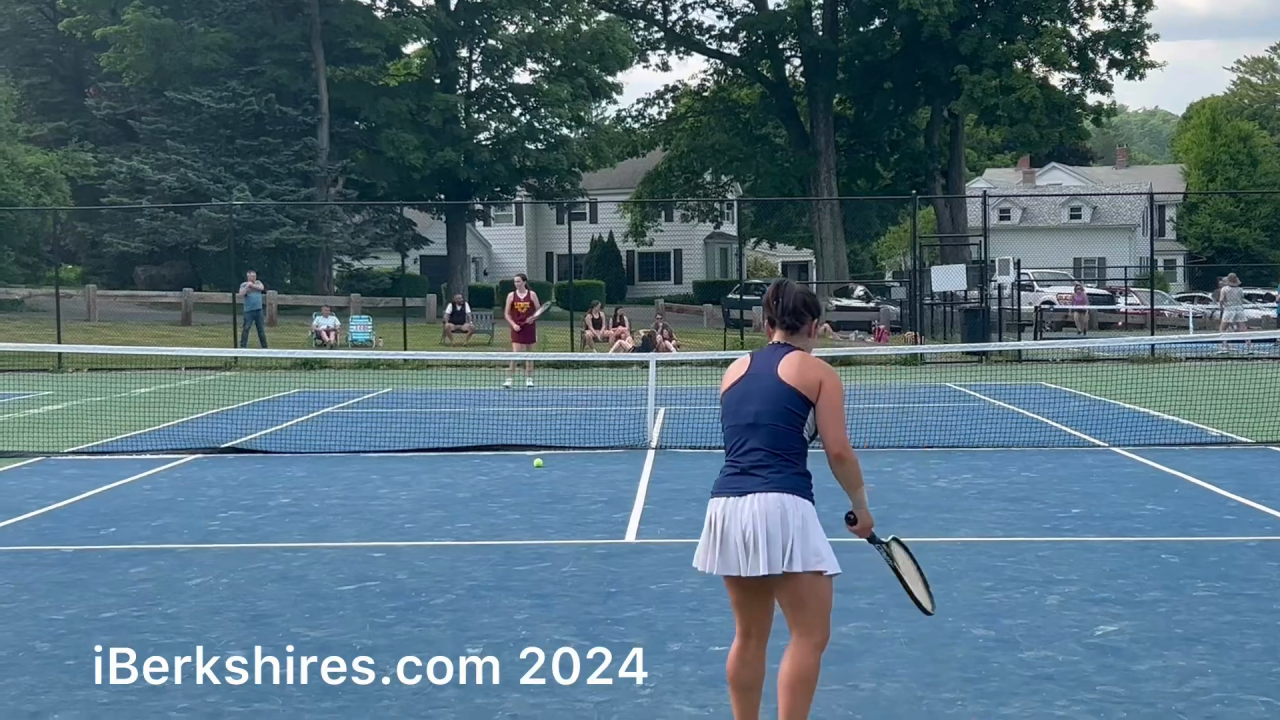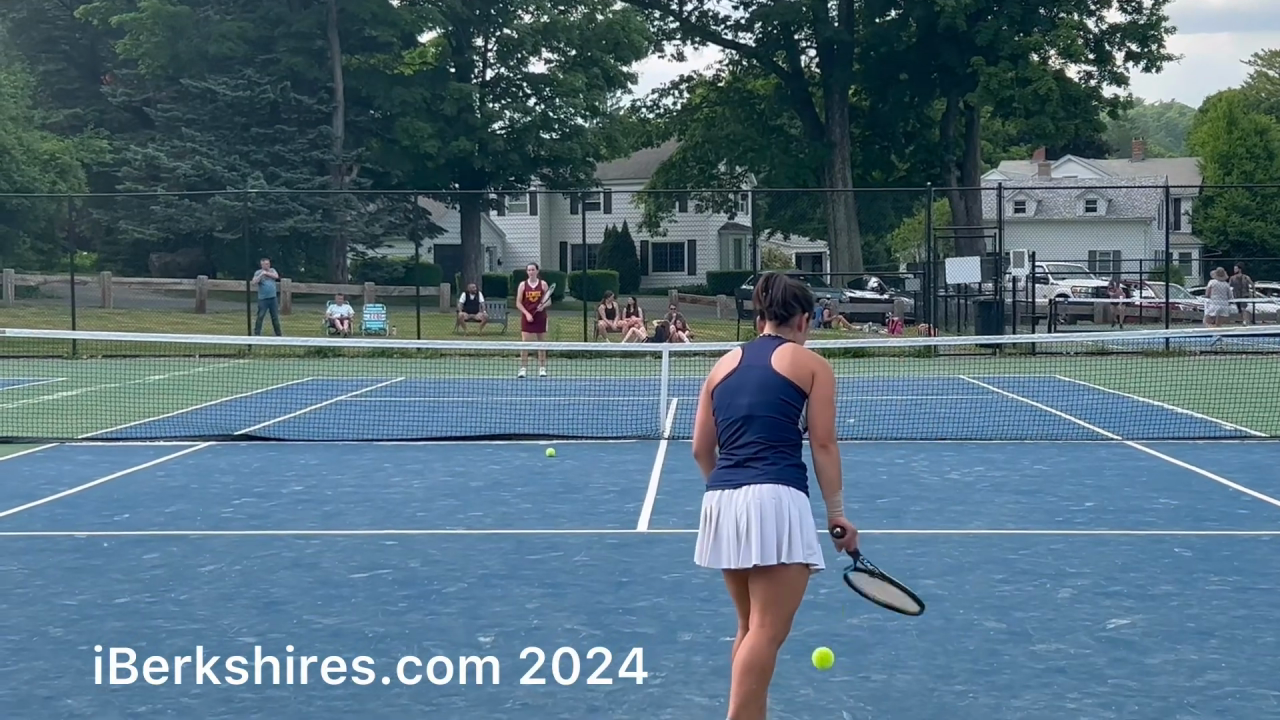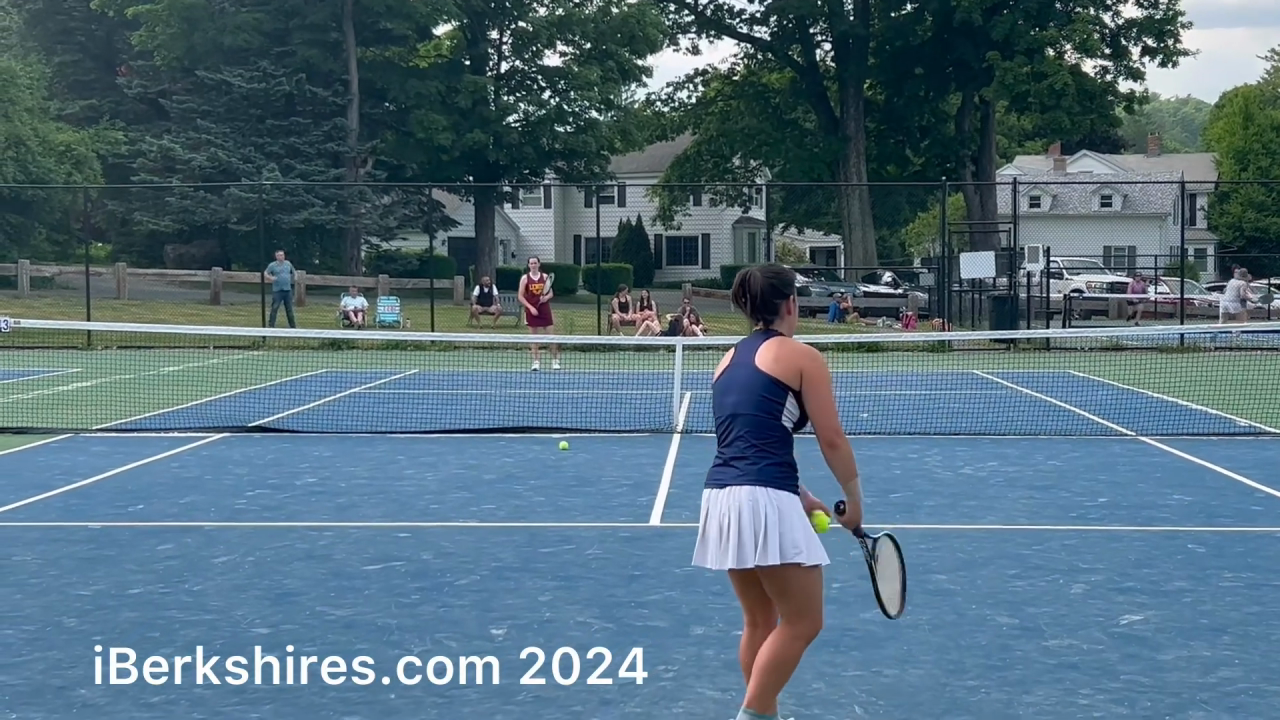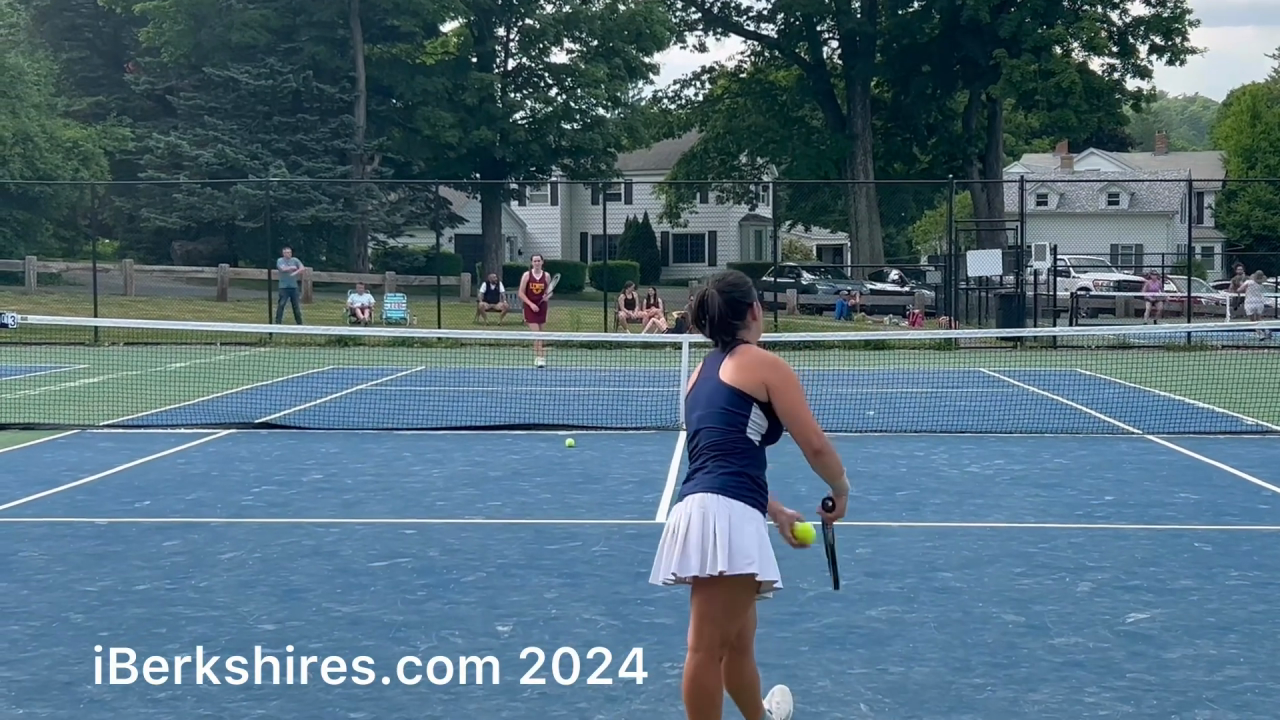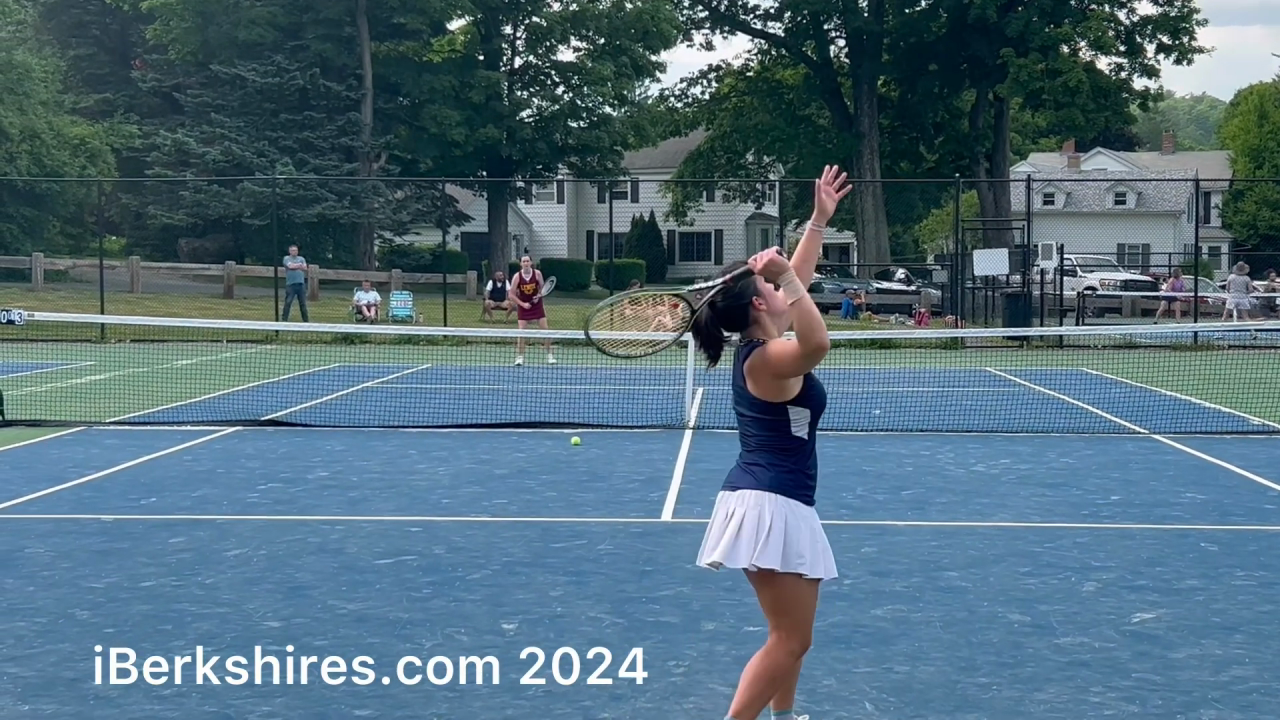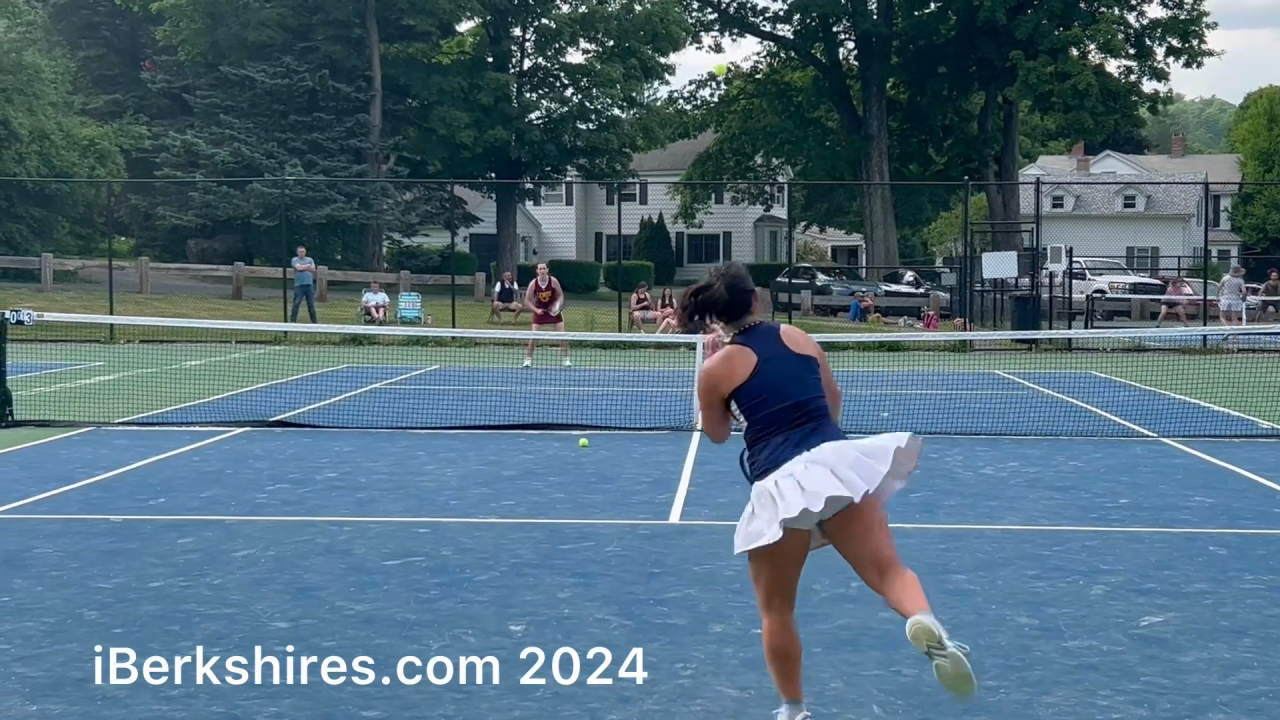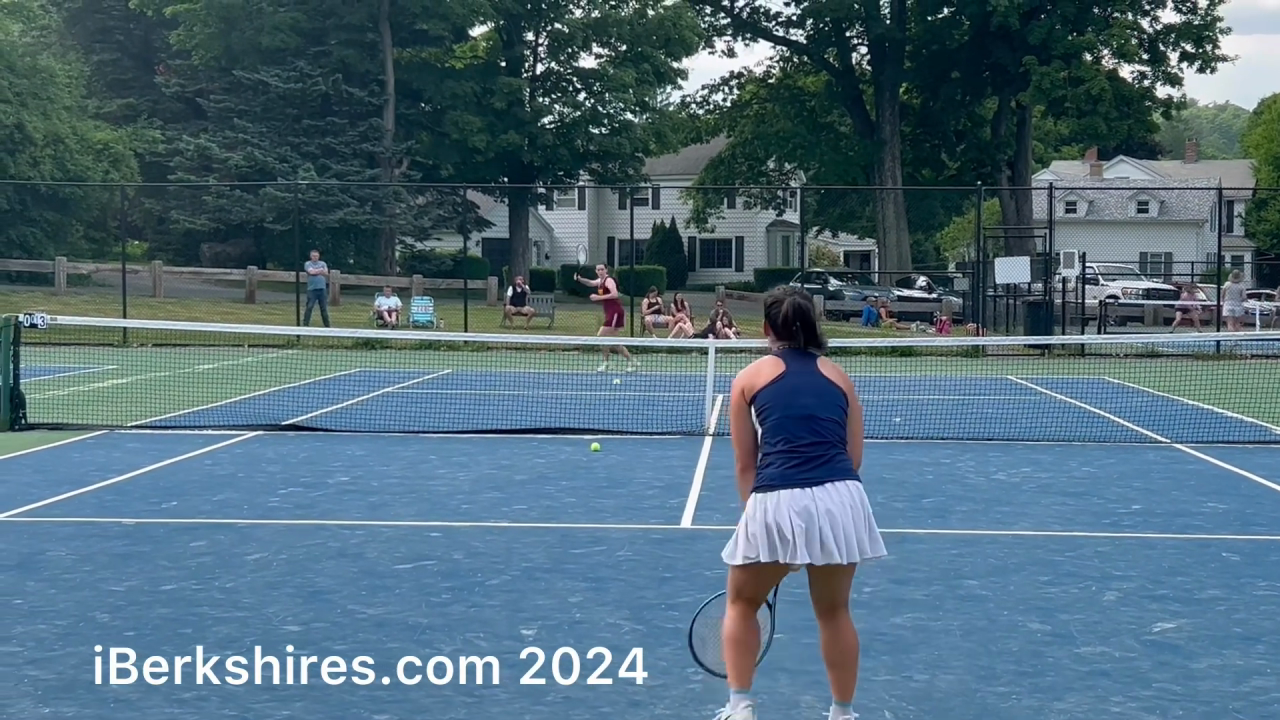
dt=0.7s
person 1, frame 1
left shoulder: (734, 371)
right shoulder: (817, 372)
right elbow: (838, 452)
right wrist: (862, 508)
left hip: (726, 508)
right hip: (780, 509)
left knee: (749, 635)
right knee: (809, 636)
person 1, frame 2
left shoulder: (724, 364)
right shoulder: (811, 364)
left elbow: (701, 449)
right elbow: (823, 444)
right wrist: (836, 511)
left hip: (722, 501)
right hip: (775, 499)
left knee: (749, 627)
right knee: (767, 631)
person 1, frame 3
left shoulder: (730, 359)
right shoulder: (802, 356)
right elbow: (831, 439)
left wrist: (803, 497)
right wrist: (853, 498)
left hip: (720, 497)
right hip: (765, 500)
left knee: (760, 623)
right knee: (801, 624)
person 1, frame 4
left shoulder: (704, 372)
right shoulder: (765, 364)
right elbow: (814, 445)
left wrist: (778, 513)
right wrist: (840, 490)
left hip: (697, 508)
right hip: (725, 513)
left knee: (738, 639)
right knee: (708, 647)
person 1, frame 5
left shoulder: (756, 349)
right shoulder: (769, 362)
left elbow: (794, 284)
right elbow: (816, 343)
left wrist: (818, 221)
right wrist: (780, 274)
left hip: (750, 501)
right hip: (776, 509)
left knee: (792, 620)
right knee: (791, 636)
person 1, frame 6
left shoulder: (716, 368)
right shoulder: (800, 338)
left elbow: (717, 434)
left hip: (779, 485)
right hip: (837, 462)
left knee: (775, 609)
right knee: (888, 572)
right ankle: (926, 625)
person 1, frame 7
left shoulder: (749, 378)
right shoulder: (839, 375)
left elbow: (744, 462)
left wrist: (753, 507)
left hip: (777, 503)
right hip: (841, 499)
left knee: (739, 606)
right knee: (834, 614)
